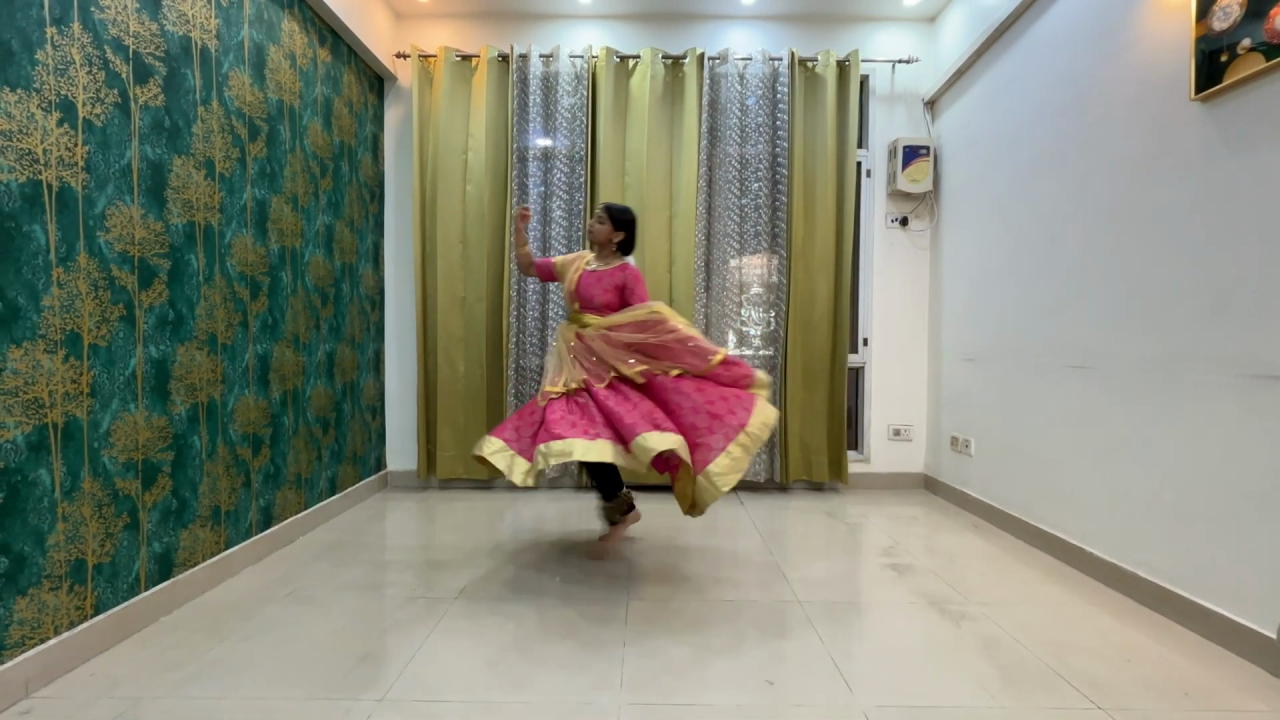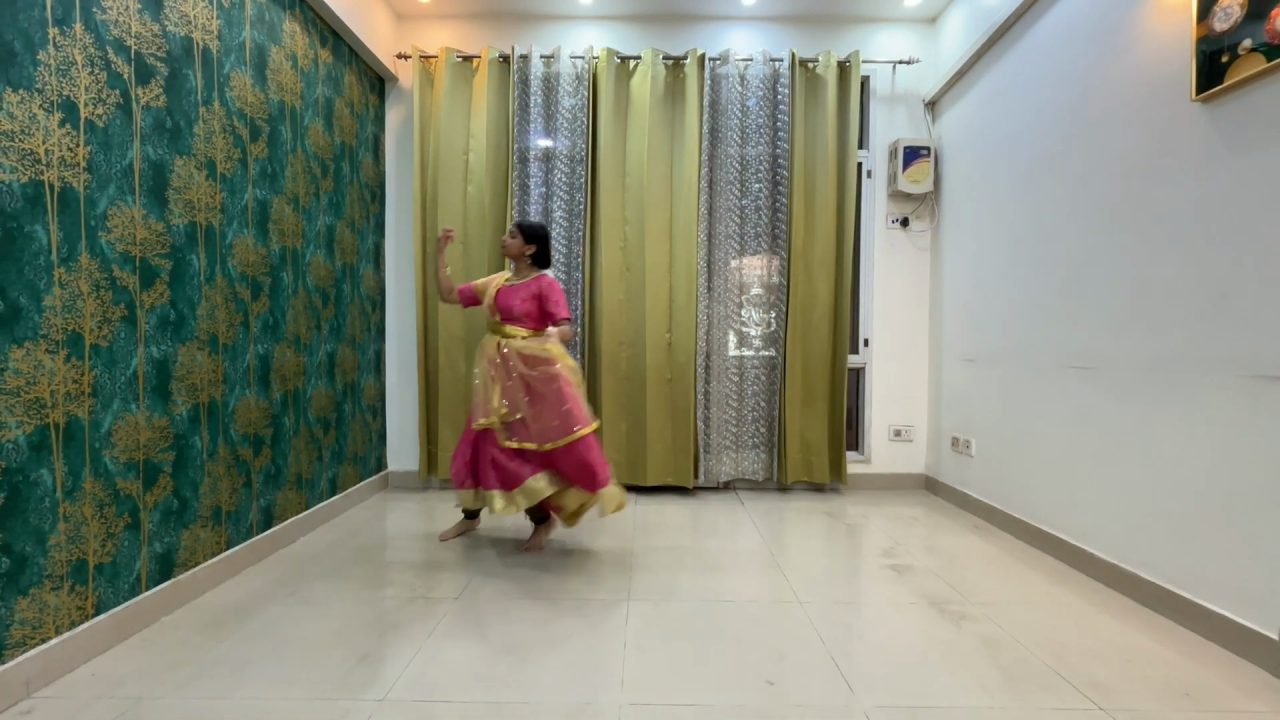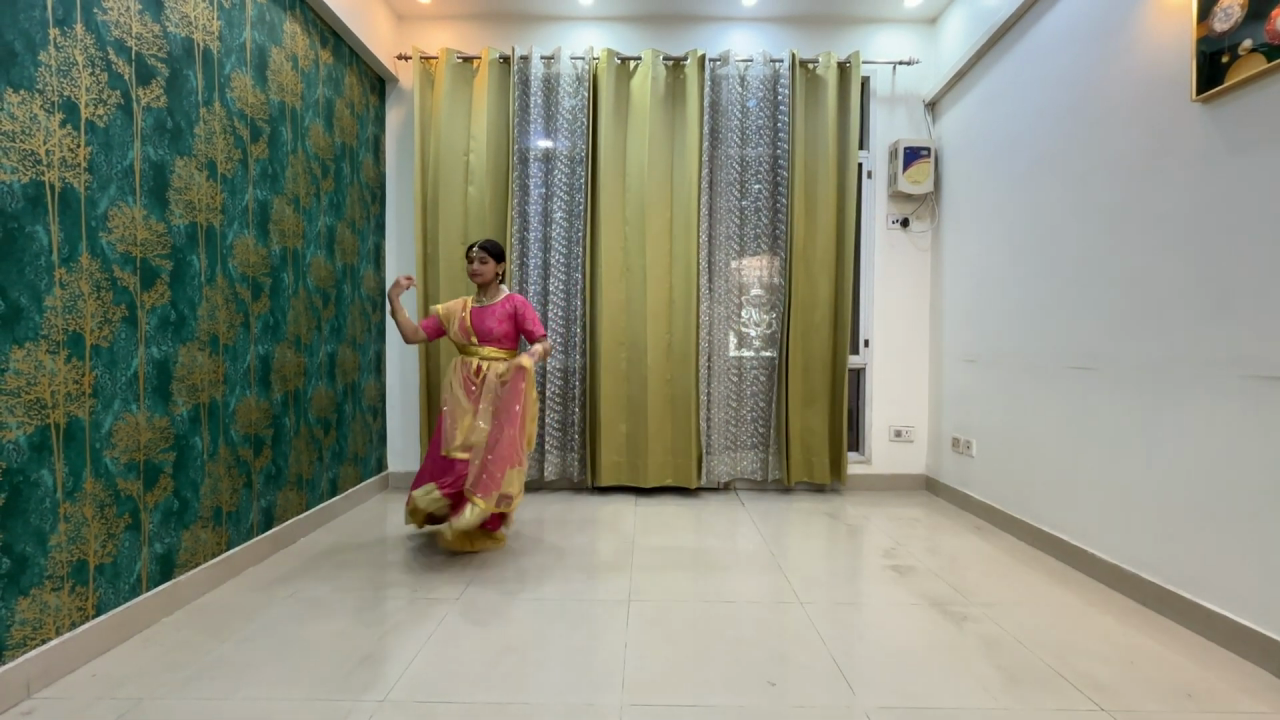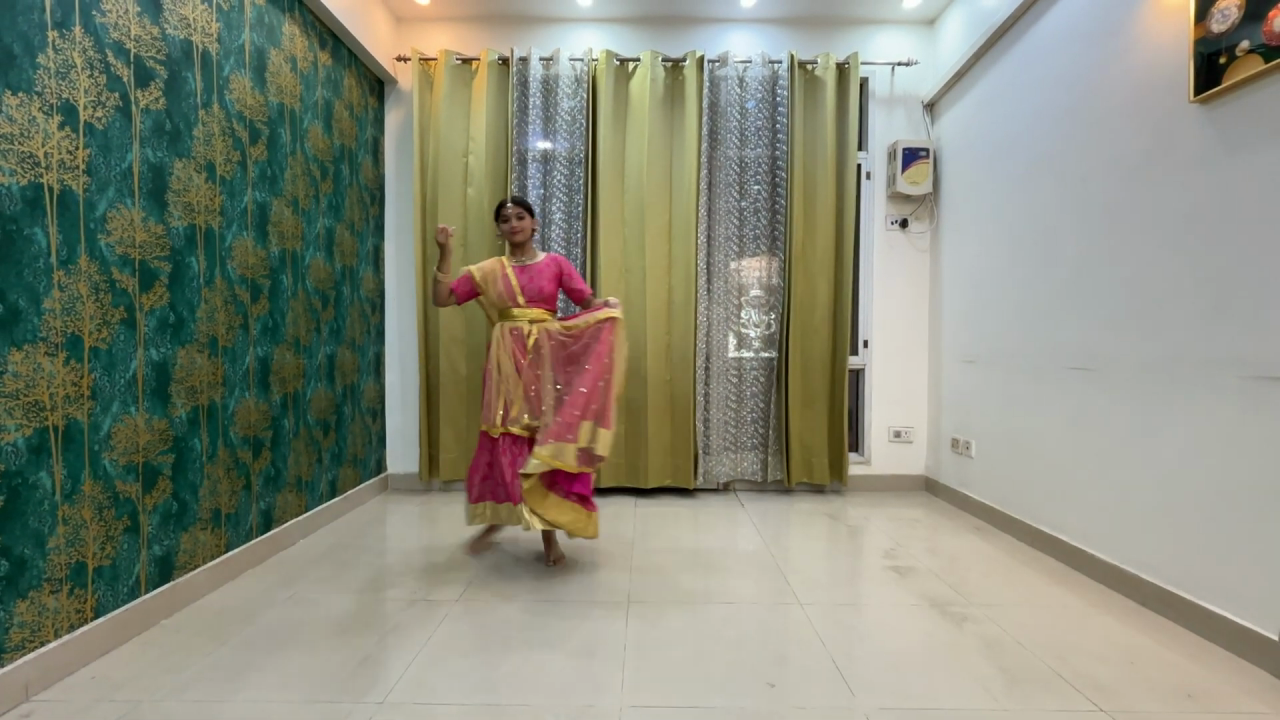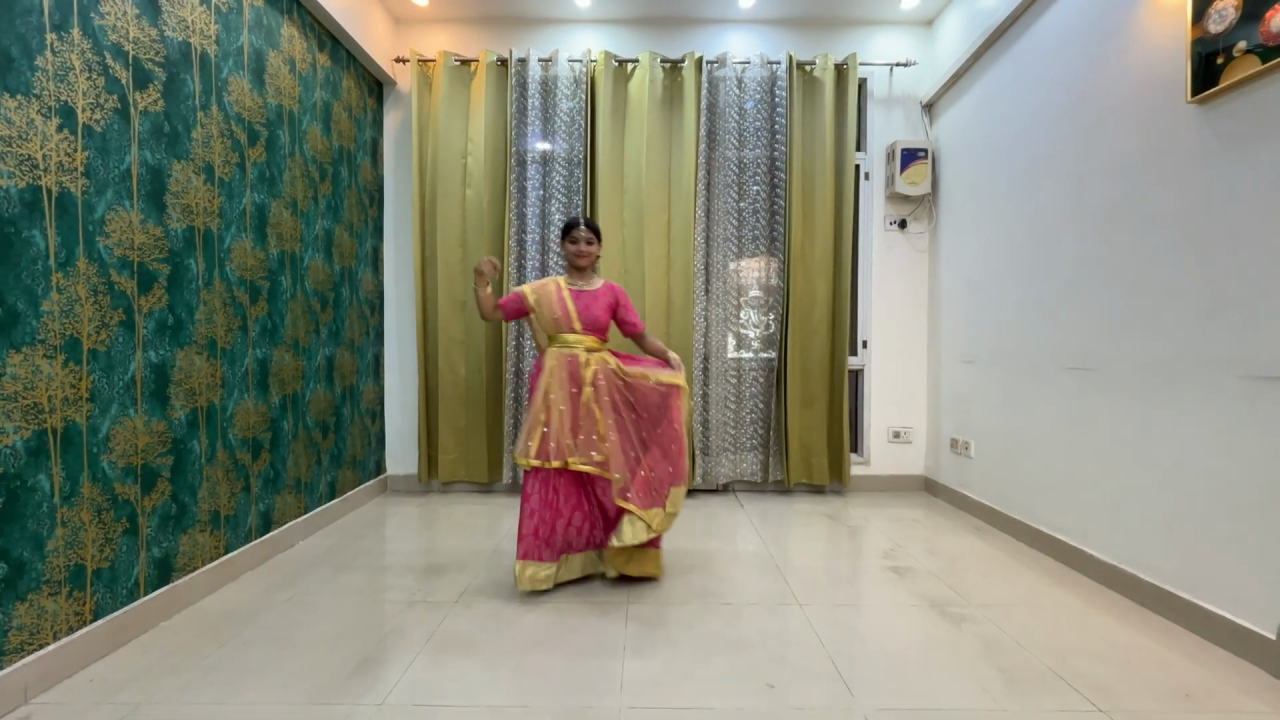
dt=0.4s
person 1, frame 1
left shoulder: (627, 275)
right shoulder: (575, 263)
left elbow: (647, 321)
right elbow: (527, 266)
right wrist: (520, 231)
left hip: (605, 359)
right hip: (574, 356)
left knee: (585, 435)
right knee: (584, 434)
left ankle: (616, 515)
right ankle: (624, 510)
person 1, frame 2
left shoulder: (545, 284)
right shoulder: (496, 283)
left elbow: (566, 326)
right elbow: (448, 294)
left wrist: (553, 336)
right wrist: (441, 252)
left hip: (528, 369)
right hip: (497, 368)
left knee: (514, 440)
right knee: (488, 439)
left ankle: (544, 519)
right ankle: (471, 517)
person 1, frame 3
left shoulder: (516, 304)
right shoulder: (455, 309)
left elbow: (544, 345)
right elbow: (412, 336)
left wrist: (535, 353)
right wrist: (394, 299)
left hip: (498, 390)
right hip: (462, 390)
left knee: (490, 461)
right knee: (454, 458)
left ankle: (477, 526)
right ankle: (464, 521)
person 1, frame 4
left shoulder: (555, 264)
right shoulder: (487, 270)
left elbow: (588, 302)
right elbow: (441, 299)
left wrist: (608, 305)
right wrist: (445, 252)
left hip: (549, 355)
right hip: (508, 357)
left knee: (548, 438)
right knee: (508, 439)
left ankle: (550, 533)
right ankle: (495, 519)
person 1, frame 5
left shoulder: (612, 292)
right shoulder: (541, 291)
left elbow: (639, 335)
right elbow: (490, 311)
left wrist: (667, 356)
right wrist: (483, 281)
left hip: (599, 384)
right hip: (555, 383)
left knee: (606, 470)
right knee: (553, 474)
left ankle: (619, 552)
right ankle: (548, 561)
